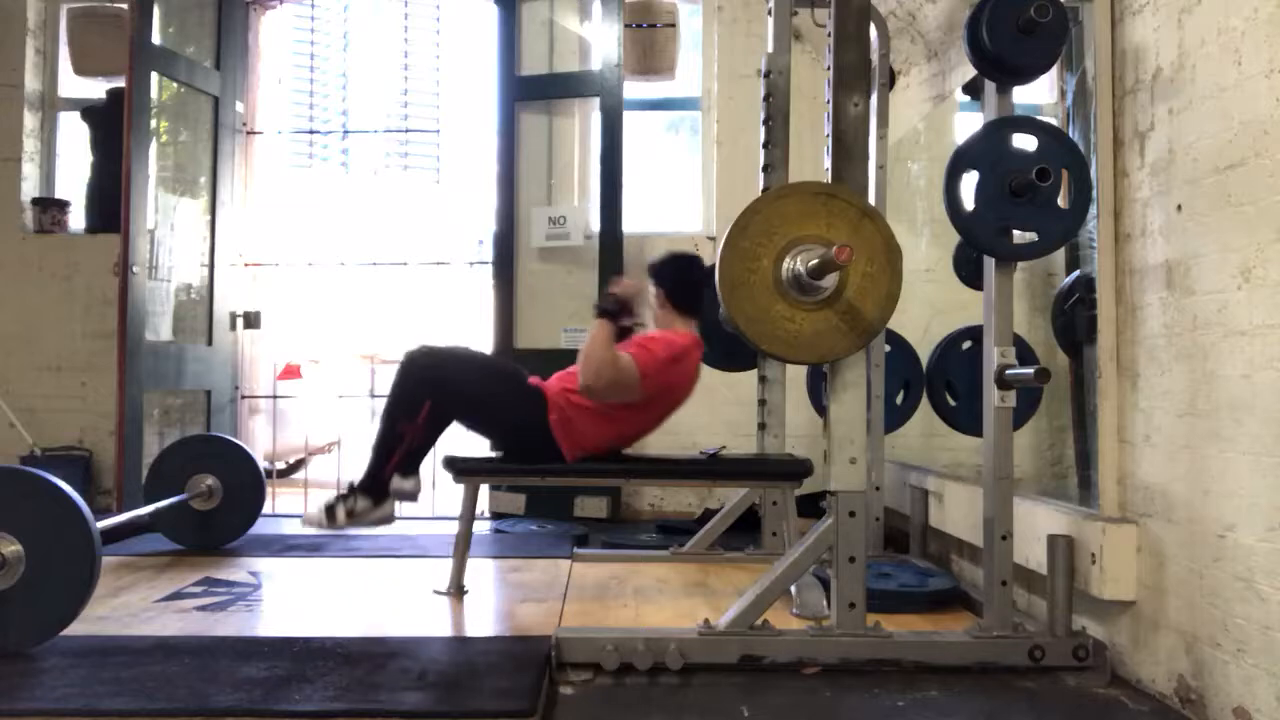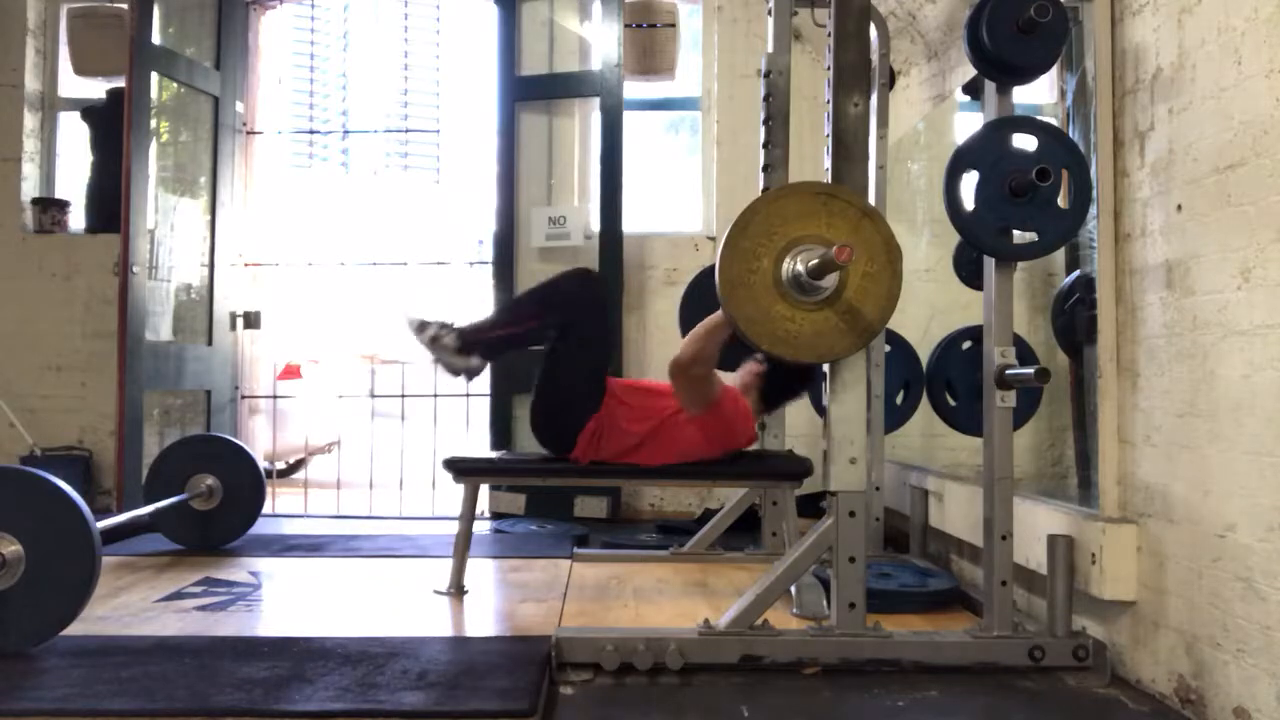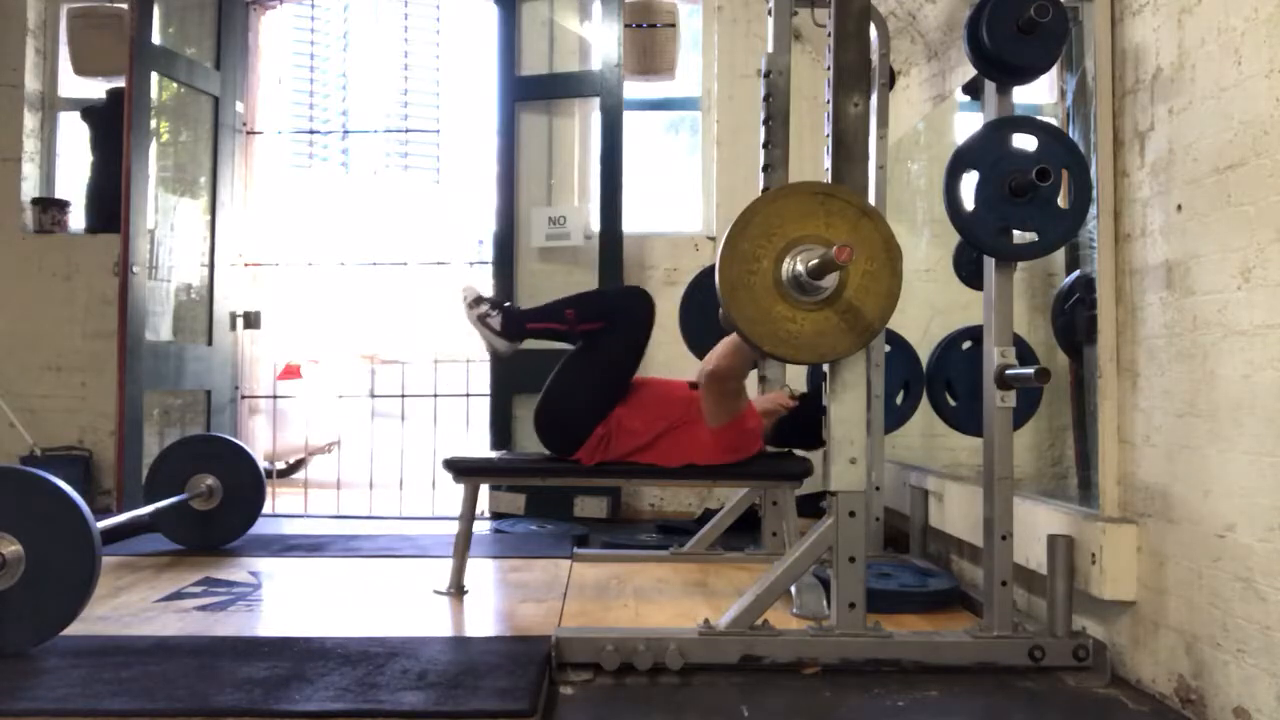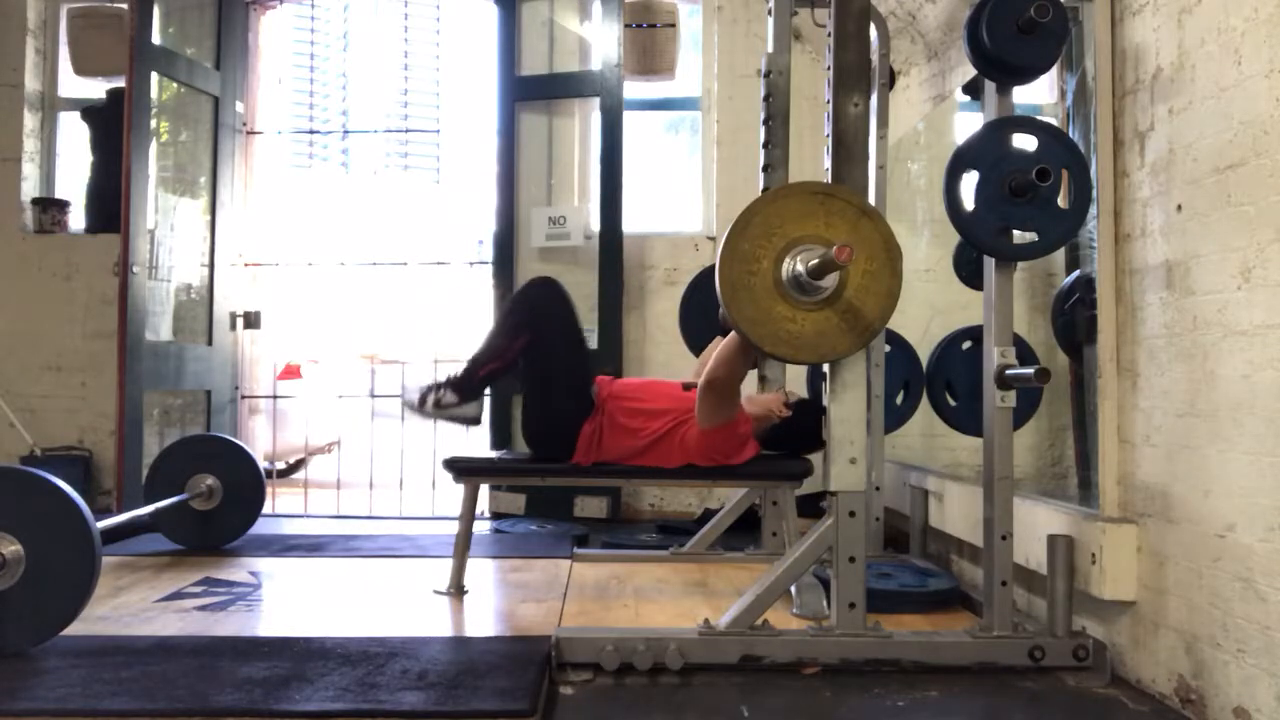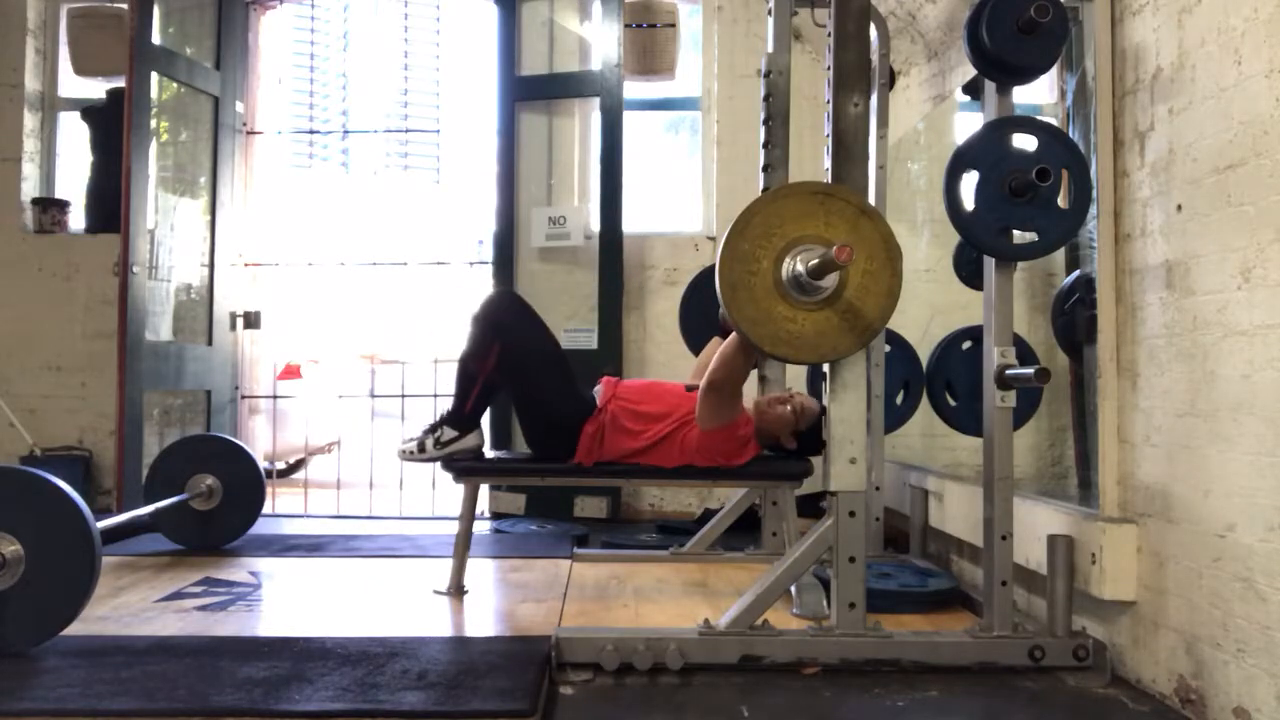
dt=0.4s
person 1, frame 1
left shoulder: (668, 349)
right shoulder: (684, 349)
left elbow: (595, 382)
left wrist: (608, 312)
right wrist: (623, 321)
left hip: (548, 430)
right hip: (556, 423)
left knee: (423, 368)
right knee: (448, 368)
left ankle: (371, 497)
right ankle: (402, 472)
person 1, frame 2
left shoulder: (727, 415)
right shoulder: (735, 420)
left elbow: (684, 364)
right elbow: (692, 368)
left wrist: (732, 313)
left hip: (577, 429)
right hip: (596, 426)
left knee: (582, 289)
right knee: (578, 307)
left ankle: (465, 345)
right ankle: (470, 346)
person 1, frame 3
left shoulder: (739, 433)
right shoulder: (739, 431)
left elbow: (717, 373)
right elbow: (715, 375)
left hip: (575, 426)
right hip: (585, 426)
left knee: (634, 305)
right knee: (631, 311)
left ankle: (509, 325)
right ankle: (512, 325)
person 1, frame 4
left shoulder: (729, 440)
right shoulder: (737, 435)
left elbow: (715, 380)
right elbow: (705, 376)
right wrist: (734, 327)
left hip: (570, 433)
right hip: (583, 421)
left knee: (543, 298)
right knee: (546, 301)
left ankle: (462, 393)
right ankle: (466, 392)
person 1, frame 5
left shoulder: (732, 442)
right shoulder: (739, 428)
left elbow: (717, 382)
right elbow: (703, 377)
right wrist: (732, 326)
left hip: (573, 433)
right hip: (588, 410)
left knee: (500, 312)
right knee: (504, 309)
left ankle: (459, 429)
right ankle: (461, 426)
